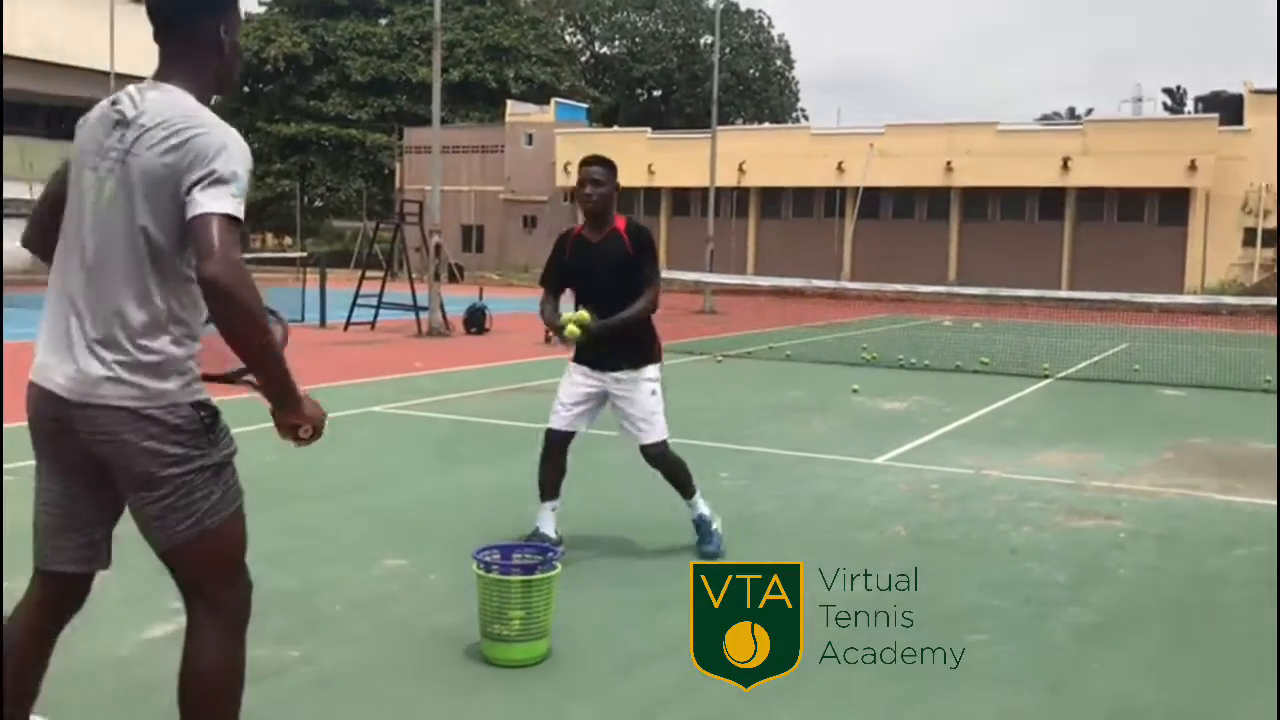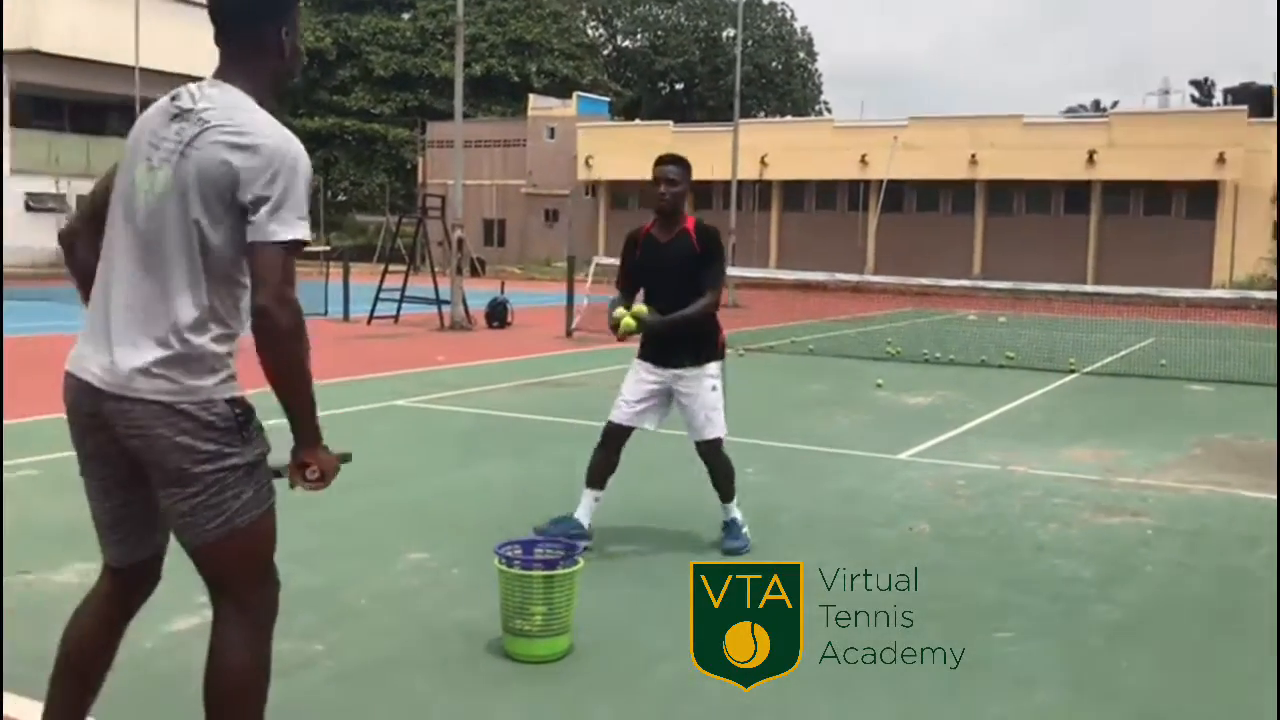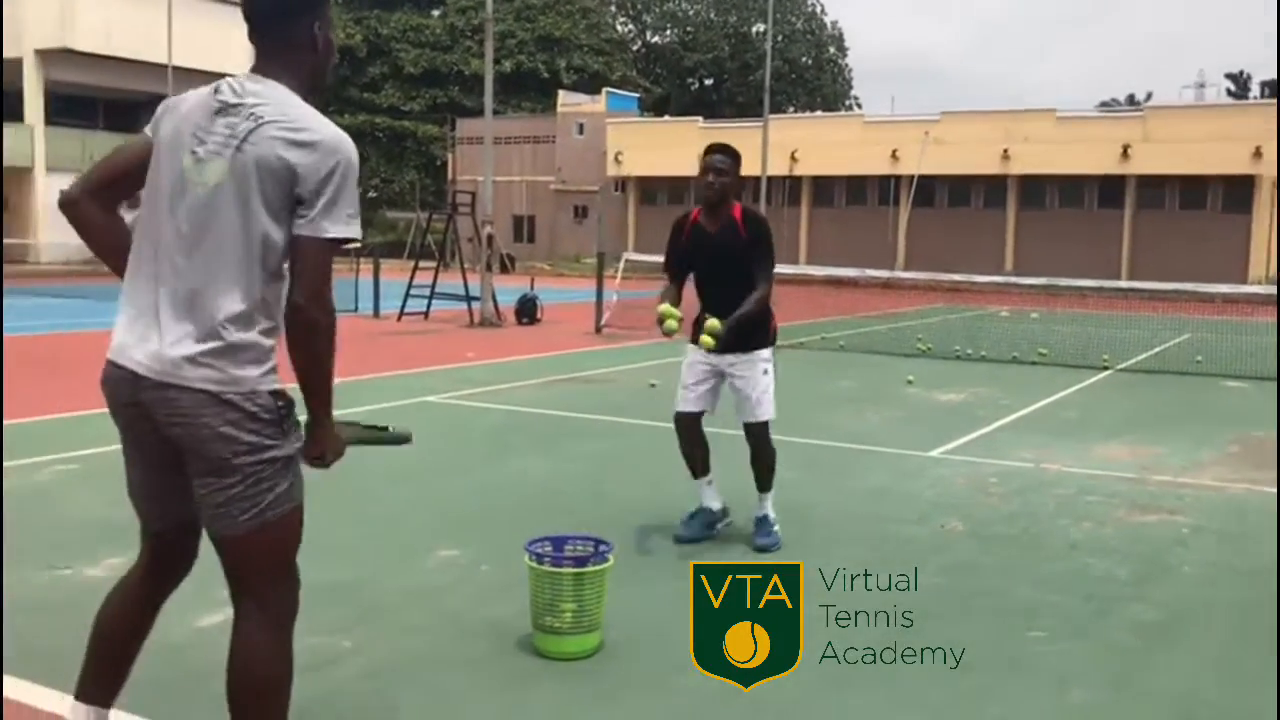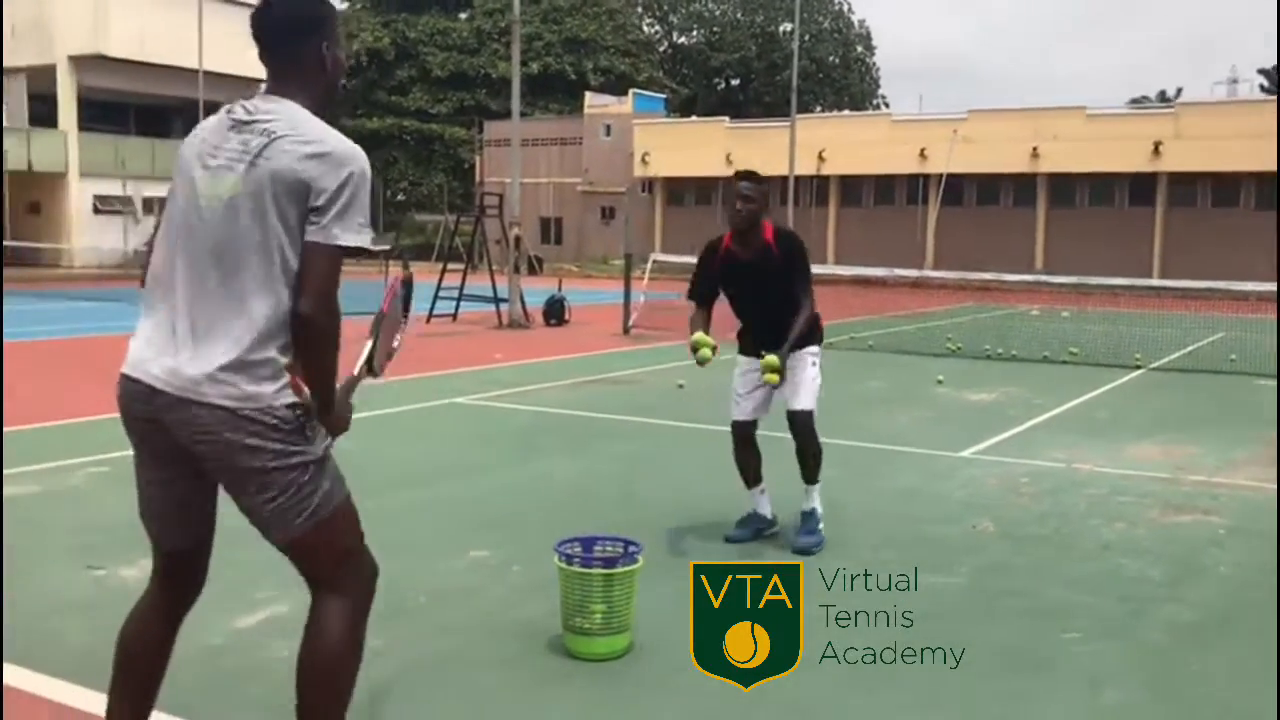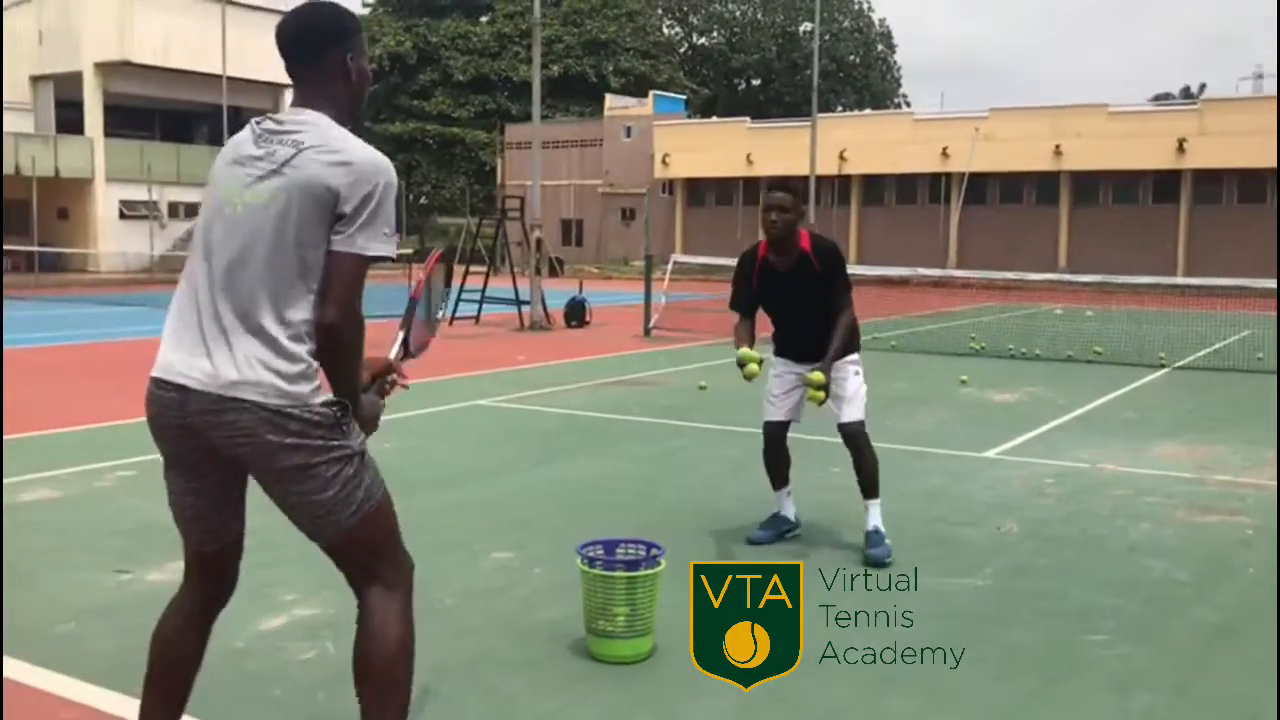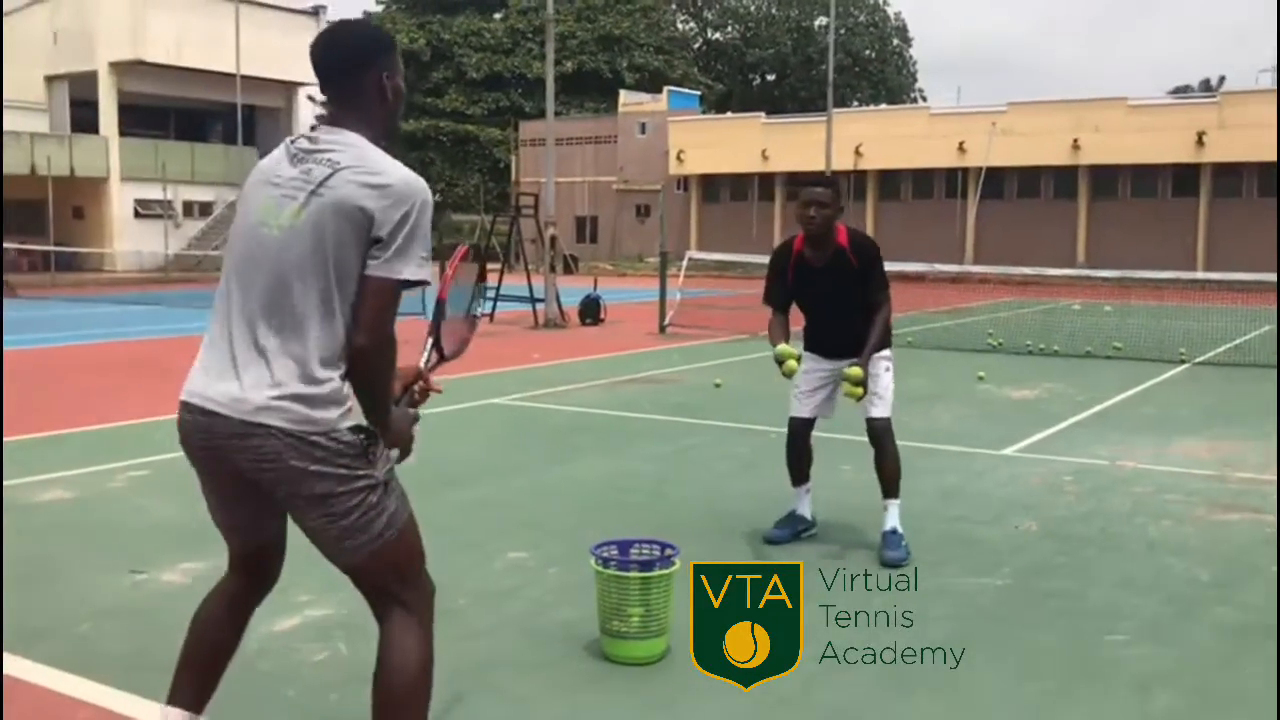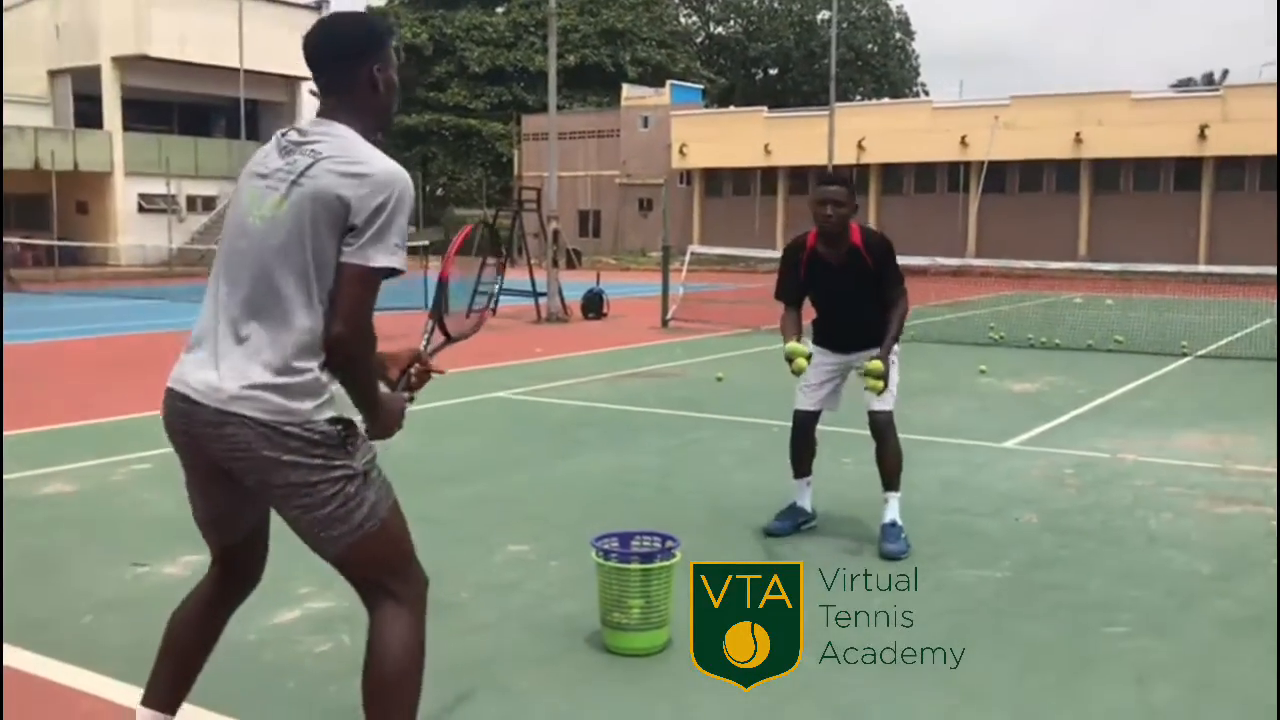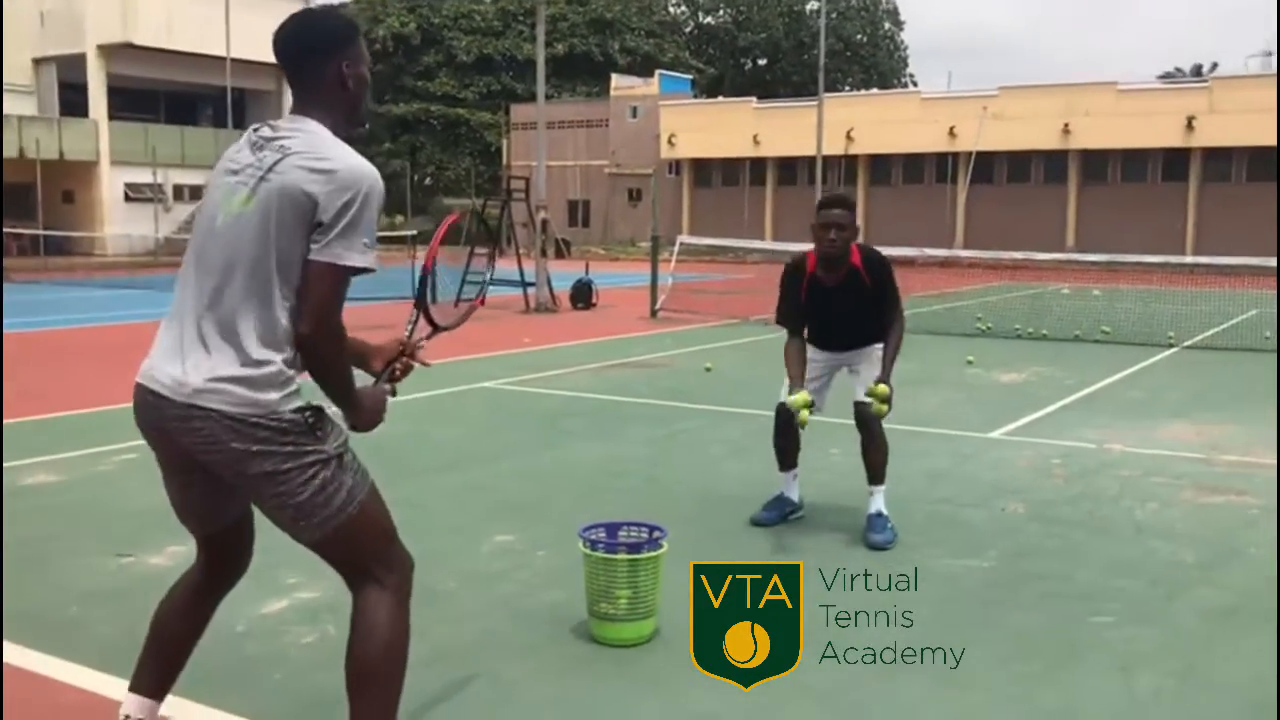
dt=0.2s
person 1, frame 1
left shoulder: (101, 119)
right shoulder: (210, 139)
right elbow: (221, 275)
right wrist: (286, 397)
right hip: (149, 406)
right knee: (221, 600)
person 1, frame 2
left shoulder: (157, 116)
right shoulder: (273, 147)
left elbow: (77, 238)
right elbow: (273, 307)
right wrist: (307, 436)
left hip: (91, 384)
right hip: (183, 400)
left knee: (125, 579)
right knee: (247, 601)
person 1, frame 3
left shoulder: (184, 109)
right shoulder: (323, 143)
left elbow: (83, 199)
right elbow: (308, 302)
right wrist: (320, 418)
left hip: (132, 370)
right hip: (222, 390)
left knee: (162, 558)
right knee: (268, 597)
person 1, frame 4
left shoulder: (208, 134)
right shoulder: (335, 156)
right elbow: (312, 307)
right wrist: (327, 404)
left hip: (146, 384)
right hip: (241, 404)
left knee: (174, 580)
right knee: (347, 579)
person 1, frame 5
left shoulder: (240, 145)
right shoulder: (363, 166)
right elbow: (334, 315)
left wrist: (345, 369)
right wrist: (356, 405)
left hip: (176, 390)
right hip: (272, 406)
left knee: (206, 580)
right knee: (386, 577)
person 1, frame 6
left shoulder: (273, 165)
right shoulder: (398, 188)
right elbow: (366, 336)
left wrist: (373, 381)
right wrist: (384, 422)
left hip: (206, 410)
right hip: (299, 430)
left knee: (249, 572)
right knee: (407, 600)
person 1, frame 7
left shoulder: (269, 156)
right shoulder: (380, 177)
right elbow: (344, 326)
left wrist: (374, 364)
right wrist: (375, 409)
left hip: (191, 399)
right hip: (280, 419)
left knee: (233, 569)
right knee: (398, 591)
person 1, frame 8
left shoulder: (245, 151)
right shoulder: (349, 174)
right elbow: (312, 323)
left wrist: (361, 352)
right wrist: (354, 402)
left hip: (161, 394)
right hip: (248, 412)
left knee: (221, 558)
right knee: (383, 574)
person 2, frame 1
left shoulder: (637, 237)
right shoulder: (567, 243)
left elbow: (651, 298)
right elbow: (550, 297)
left wrist: (605, 325)
right wrist: (554, 322)
left hip: (636, 365)
right hip: (586, 363)
left knee: (655, 450)
right knee: (554, 439)
left ankle: (702, 516)
right ankle: (546, 530)
person 2, frame 2
left shoulder: (705, 237)
right shoulder: (637, 240)
left elbow: (713, 298)
right elbow: (625, 294)
left wrist: (667, 321)
right wrist: (620, 315)
left hip: (698, 360)
right hip: (651, 359)
left knee: (709, 445)
right knee: (613, 433)
left ankle: (732, 519)
right ankle: (580, 520)
person 2, frame 3
left shoulder: (753, 225)
right shoulder: (684, 227)
left elbow: (763, 289)
right elbow: (674, 281)
left wrist: (730, 324)
right wrist: (668, 309)
left hip: (751, 343)
right hip: (704, 341)
left knee: (756, 430)
right knee: (685, 419)
left ankle: (765, 514)
right ankle: (712, 506)
person 2, frame 4
left shoulder: (787, 244)
right shoulder: (714, 253)
left elbow: (806, 305)
right elbow: (702, 308)
left wrist: (784, 350)
right wrist: (699, 340)
left hip: (798, 344)
right hip: (752, 349)
left knee: (801, 422)
right knee: (741, 429)
left ankle: (811, 512)
right ankle: (762, 512)
person 2, frame 5
left shoulder: (824, 252)
right shoulder: (750, 262)
left elbow: (845, 312)
right elbow: (745, 318)
left wrist: (827, 363)
right wrist: (745, 352)
left hip: (838, 354)
right hip: (787, 356)
left knee: (854, 433)
right knee: (772, 432)
left ankle: (874, 526)
right ankle: (785, 513)
person 2, frame 6
left shoulder: (861, 247)
right shoulder: (785, 256)
left elbow: (883, 307)
right elbow: (779, 313)
left wrist: (865, 358)
right wrist: (781, 349)
left hip: (869, 349)
right hip: (818, 352)
left knee: (879, 428)
right knee: (797, 428)
left ankle: (892, 525)
right ankle: (803, 512)
person 2, frame 7
left shoulder: (875, 245)
right shoulder: (797, 252)
left elbow: (899, 302)
right elbow: (792, 309)
left wrist: (885, 351)
right wrist: (793, 347)
left hip: (876, 344)
right hip: (826, 345)
left knee: (881, 421)
right knee: (802, 420)
left ankle: (892, 518)
right ankle: (803, 504)
person 2, frame 8
left shoulder: (874, 265)
right shoulder: (796, 272)
left elbow: (895, 320)
right elbow: (794, 337)
left wrist: (885, 373)
right wrist: (797, 391)
left hip: (868, 346)
right hip: (819, 346)
left knee: (867, 415)
right knee: (785, 413)
left ankle: (877, 510)
right ankle: (789, 496)
